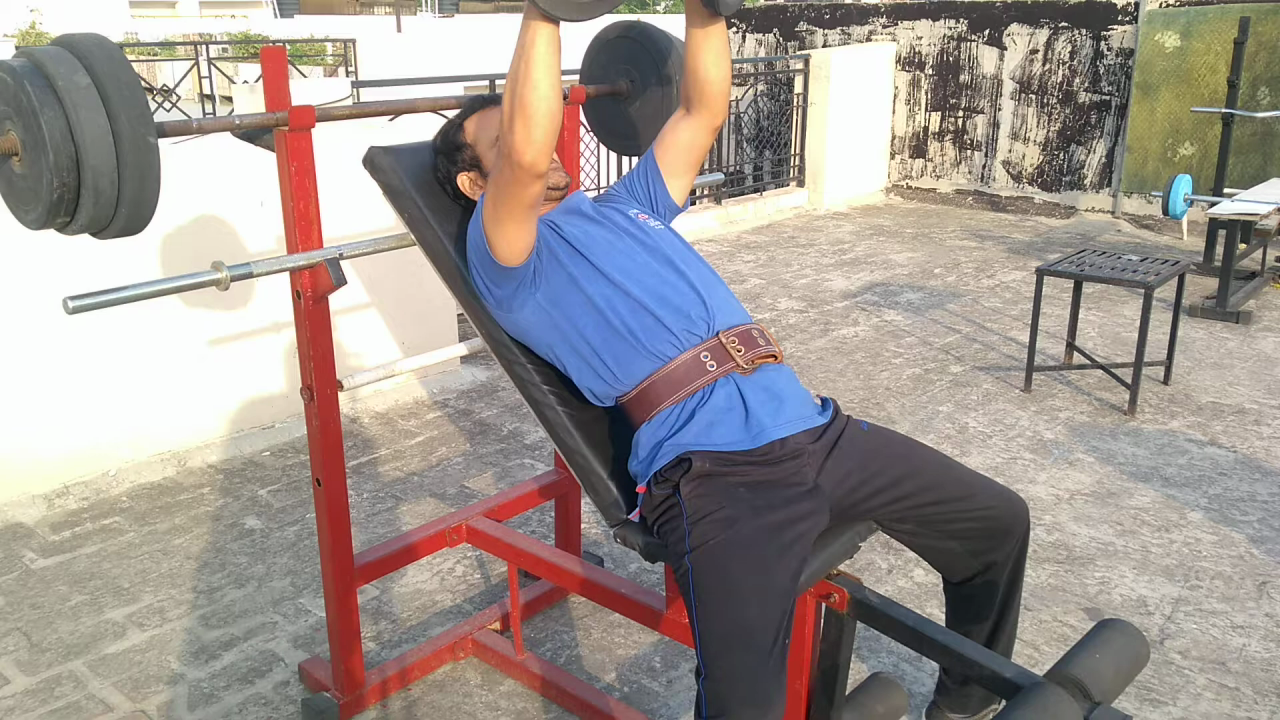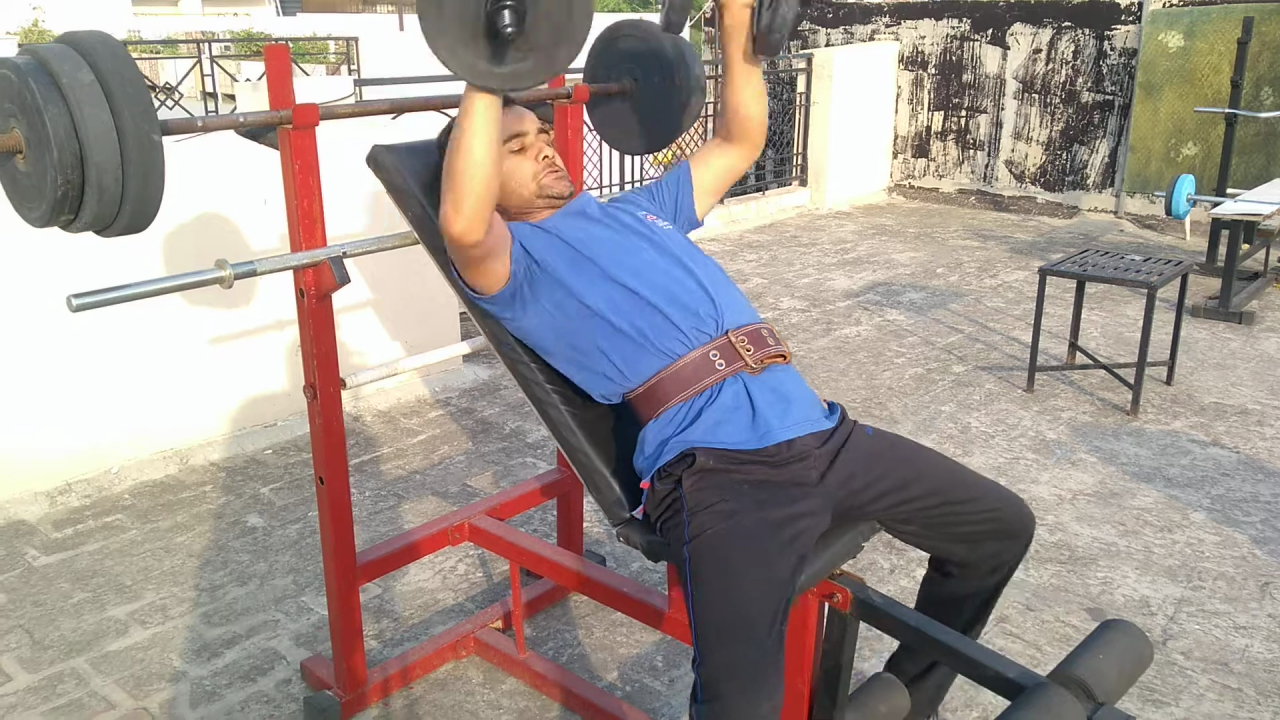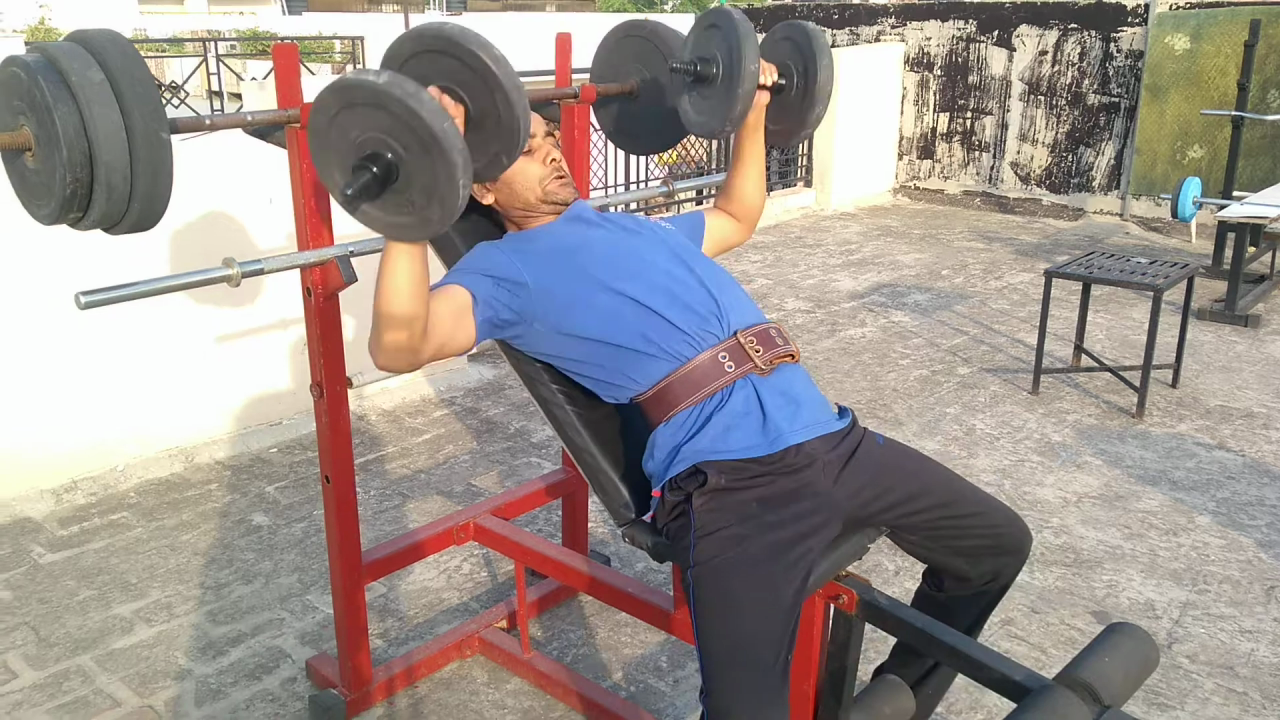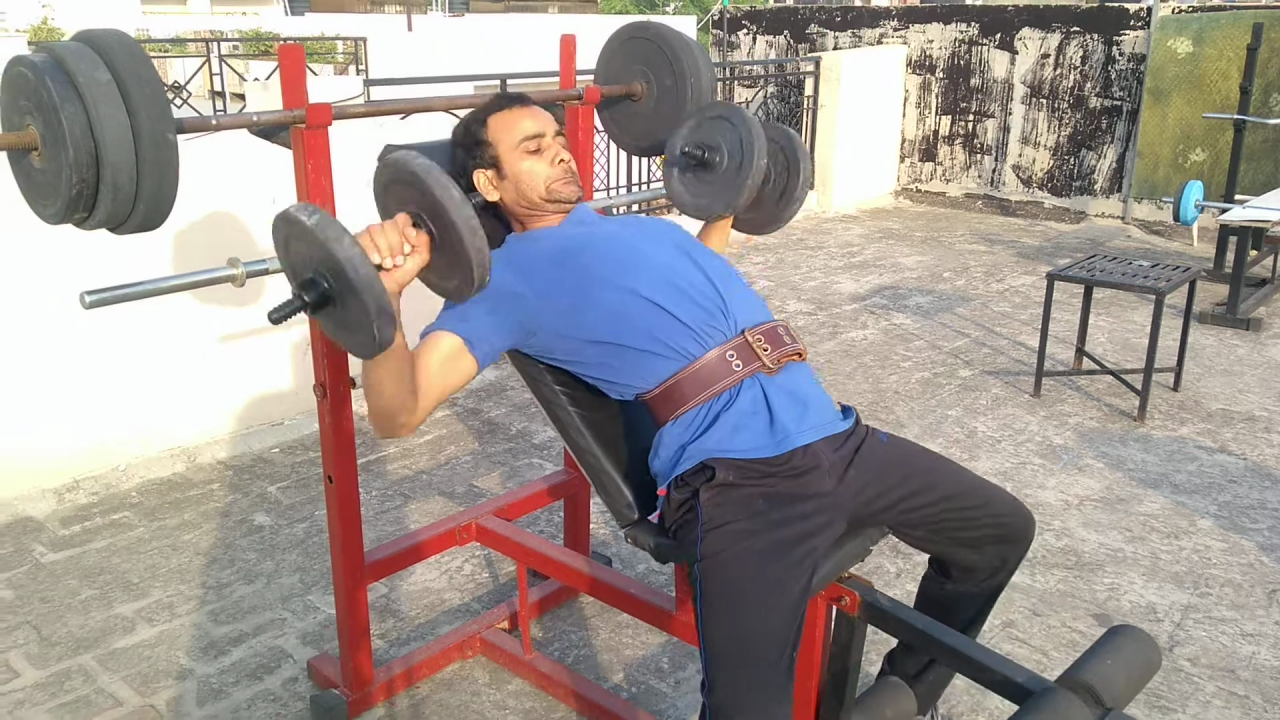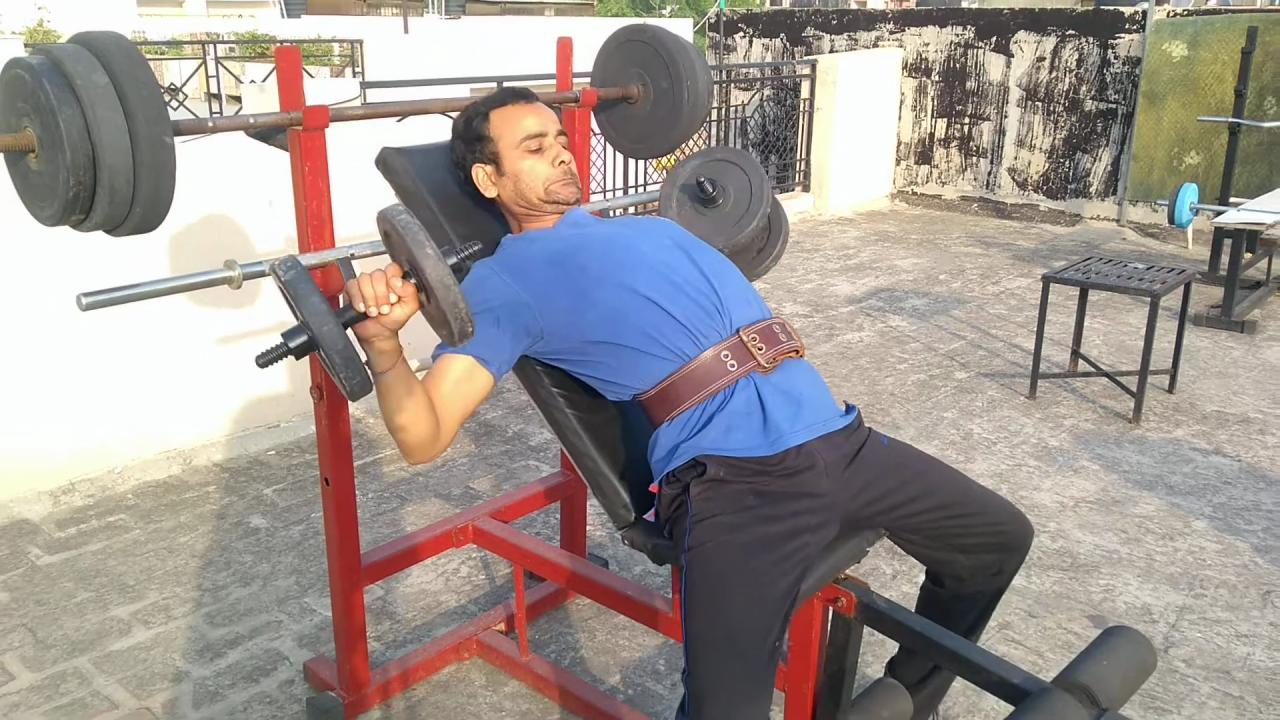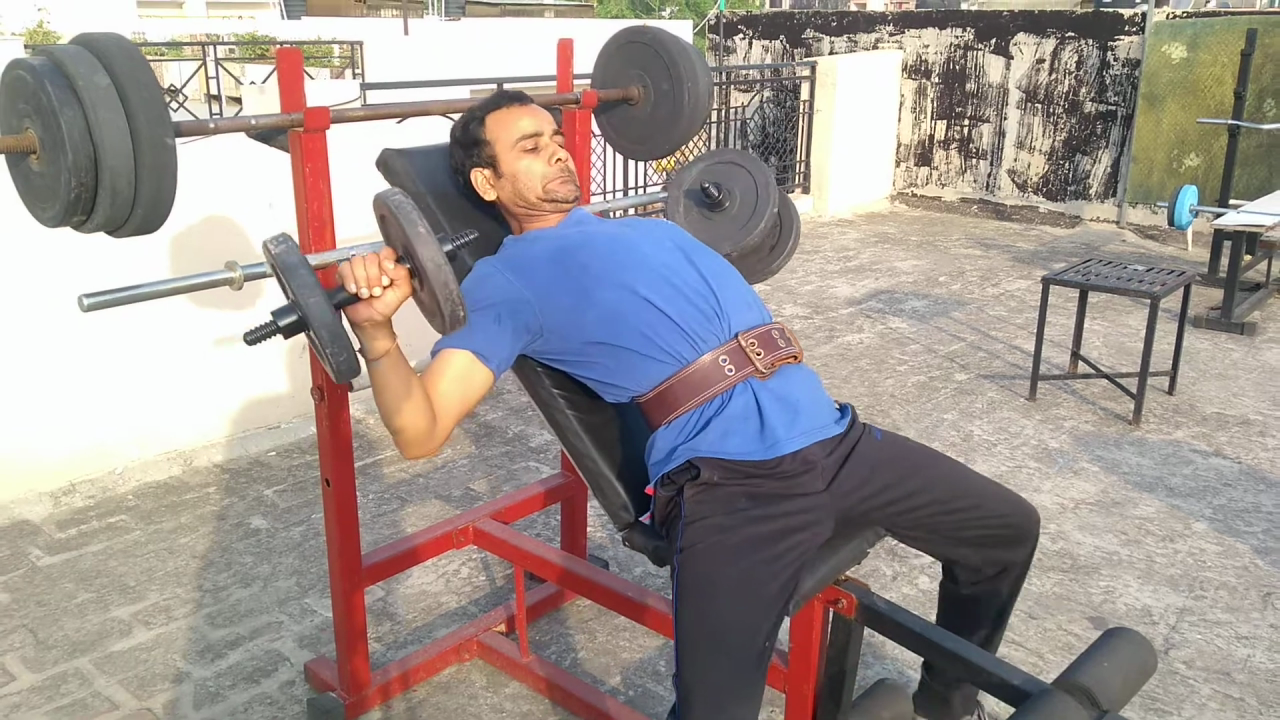
dt=0.2s
person 1, frame 1
left shoulder: (622, 207)
right shoulder: (508, 254)
left elbow: (702, 111)
right elbow: (525, 160)
left hip: (811, 426)
right hip: (713, 473)
left knee: (998, 522)
person 1, frame 2
left shoulder: (629, 210)
right shoulder: (516, 257)
left elbow: (739, 145)
right elbow: (464, 228)
right wrist: (486, 80)
left hip: (816, 428)
right hip: (723, 471)
left knee: (1003, 525)
person 1, frame 3
left shoulder: (631, 223)
right shoulder: (505, 267)
left elbow: (736, 221)
right elbow: (398, 346)
left wrist: (752, 112)
left hip: (828, 436)
right hip: (729, 478)
left knee: (999, 542)
person 1, frame 4
left shoulder: (638, 225)
right shoulder: (506, 275)
right elbow: (396, 412)
right wrist: (384, 289)
left hip: (835, 436)
right hip: (736, 478)
left knee: (1004, 528)
person 1, frame 5
left shoulder: (640, 226)
right shoulder: (503, 280)
right elbow: (424, 435)
right wrist: (380, 339)
left hip: (833, 432)
right hip: (731, 476)
left knee: (1001, 536)
person 1, frame 6
left shoulder: (642, 226)
right shoulder: (505, 280)
right elbow: (421, 431)
right wrist: (374, 327)
left hip: (831, 435)
right hip: (728, 479)
left knee: (1009, 528)
